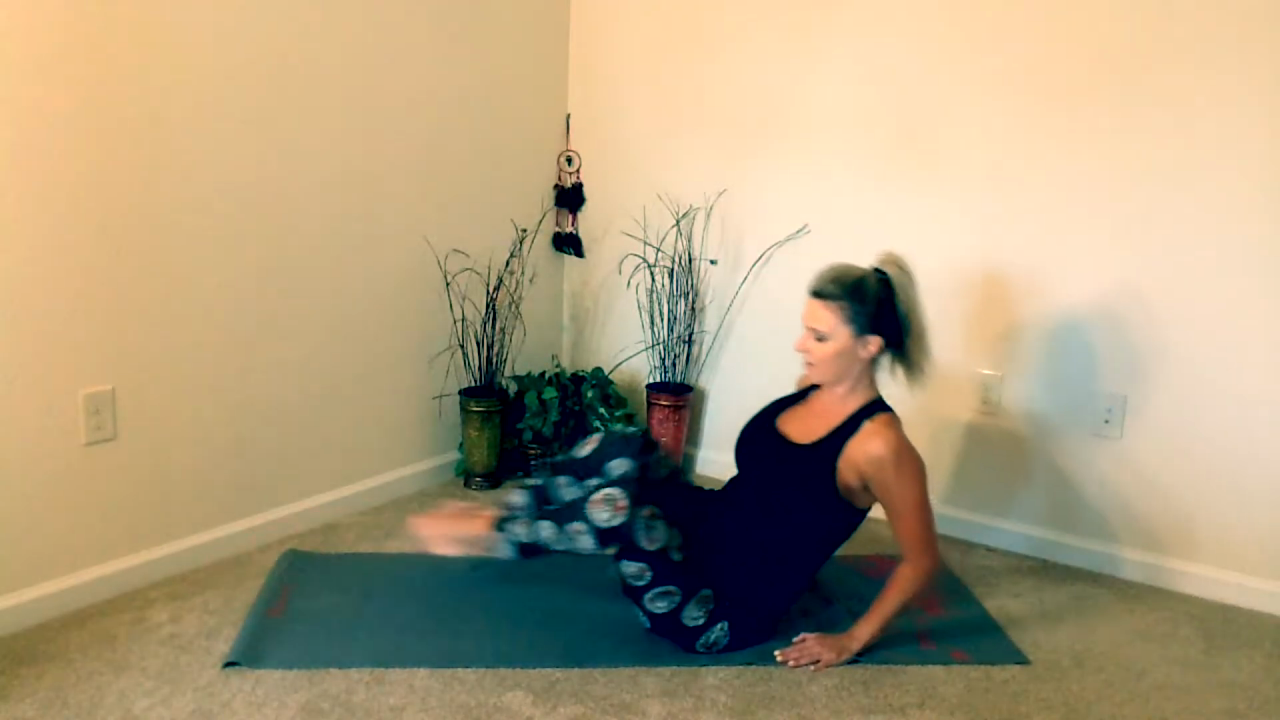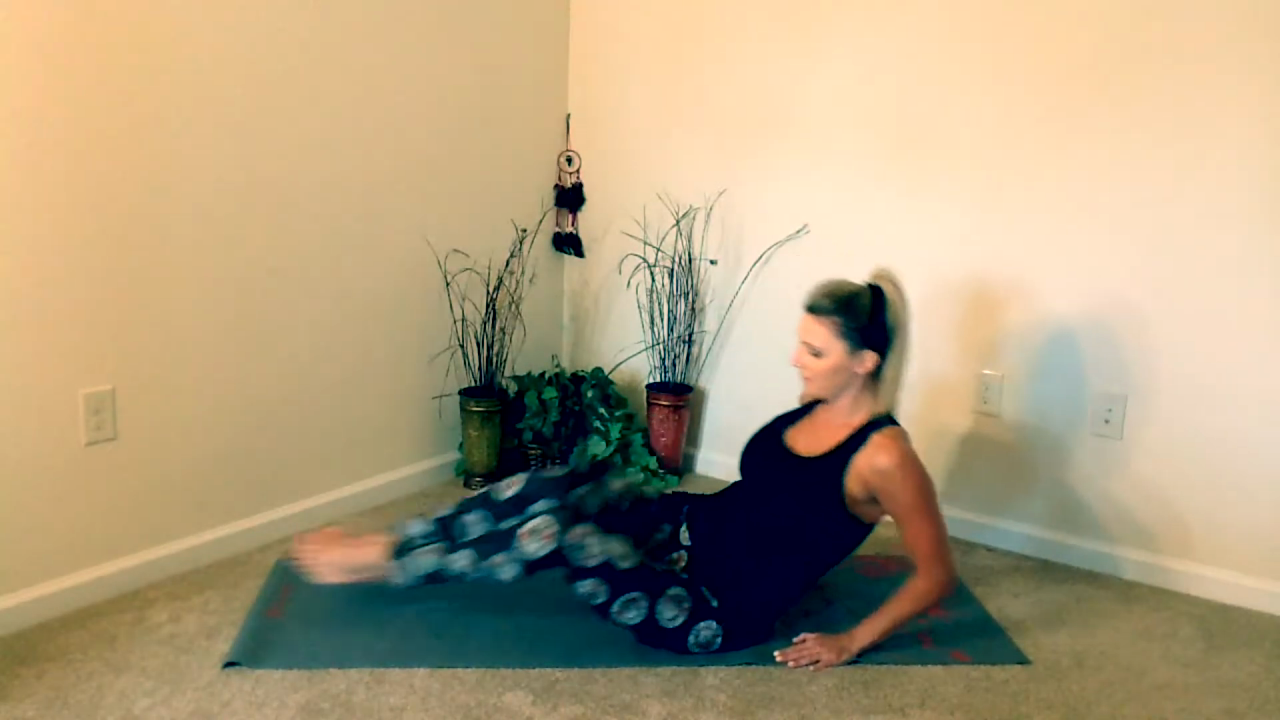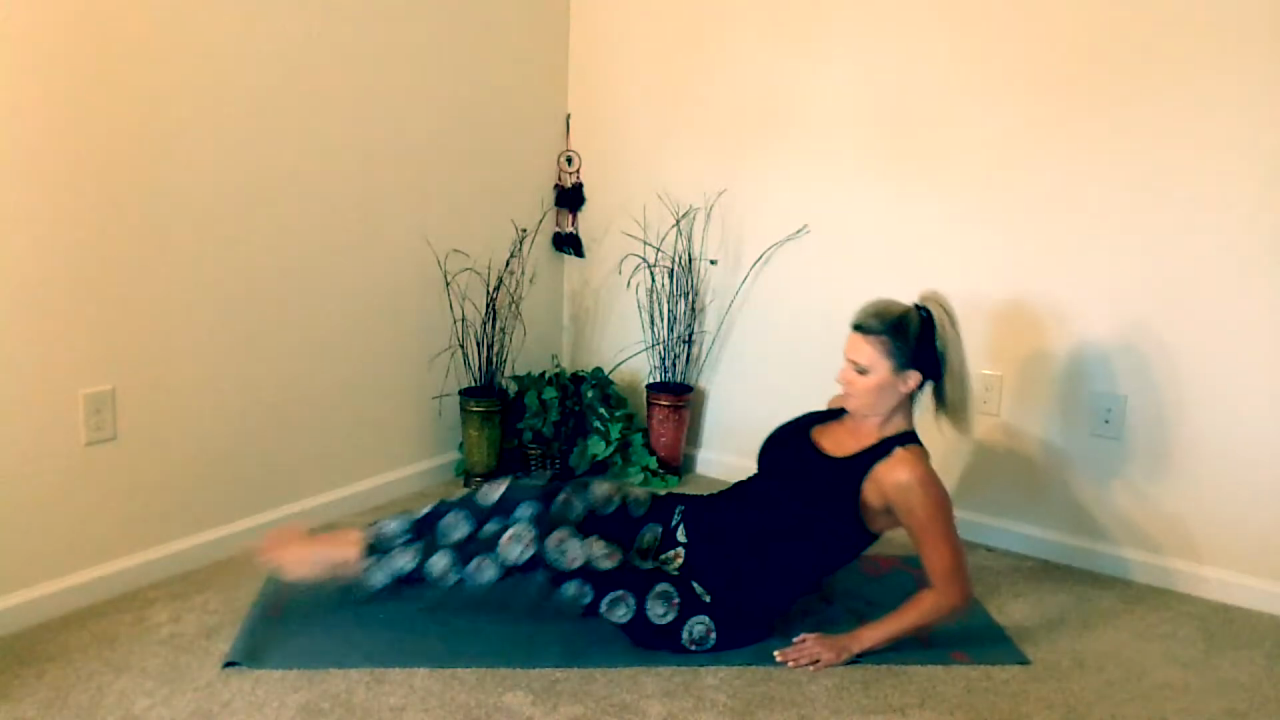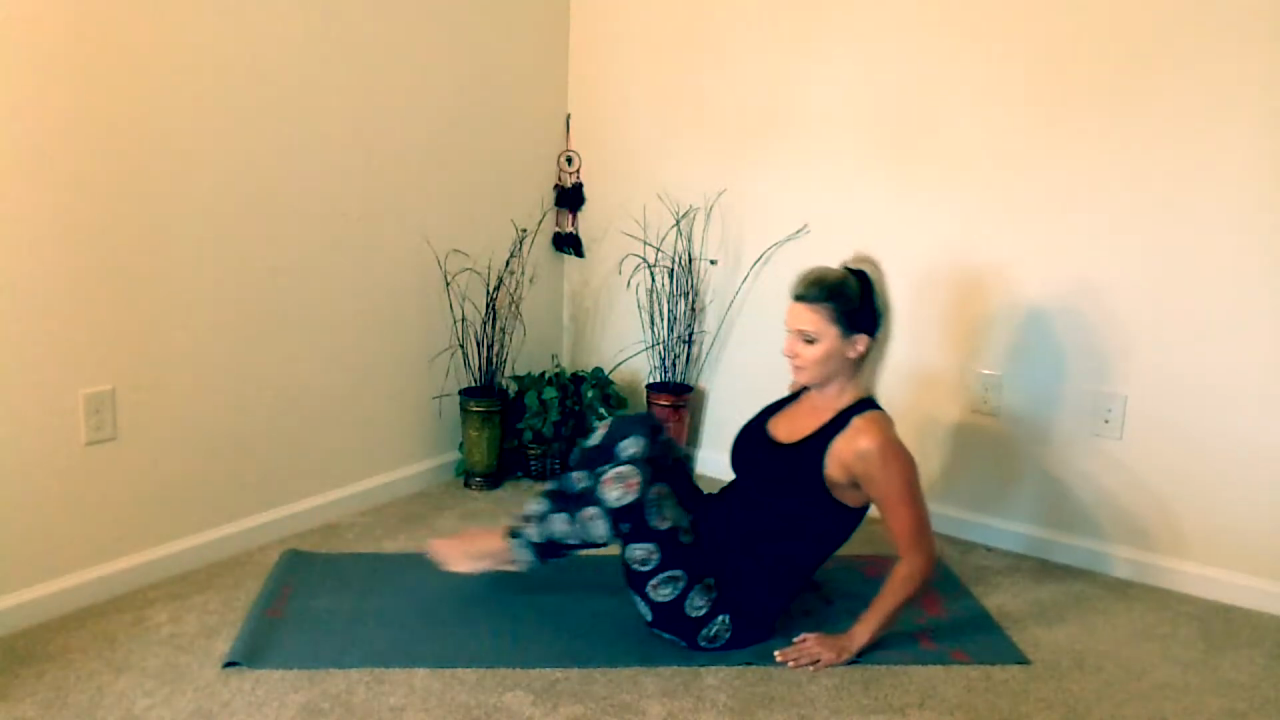
dt=0.5s
person 1, frame 1
left shoulder: (878, 445)
right shoulder: (816, 385)
left elbow: (920, 560)
left wrist: (849, 642)
left hip: (715, 613)
left knee: (615, 497)
right knee: (623, 454)
left ankle: (498, 532)
right ankle: (505, 523)
person 1, frame 2
left shoulder: (888, 461)
right shoulder: (822, 400)
left elbow: (935, 572)
left wrist: (850, 641)
left hip: (716, 613)
right hip: (695, 528)
left knee: (558, 534)
right knee: (555, 491)
left ankle: (392, 562)
right ankle: (389, 549)
person 1, frame 3
left shoulder: (904, 475)
right shoulder: (845, 410)
left elbow: (950, 590)
left wrist: (850, 643)
left hip: (714, 607)
right hip: (690, 527)
left knee: (539, 543)
right knee: (534, 502)
left ankle: (358, 560)
right ankle: (359, 546)
person 1, frame 4
left shoulder: (869, 441)
right shoulder: (812, 388)
left elbow: (918, 558)
left wrist: (851, 640)
left hip: (719, 611)
right hip: (715, 532)
left knee: (629, 472)
right knee: (631, 437)
left ankle: (521, 547)
right ankle: (527, 536)
